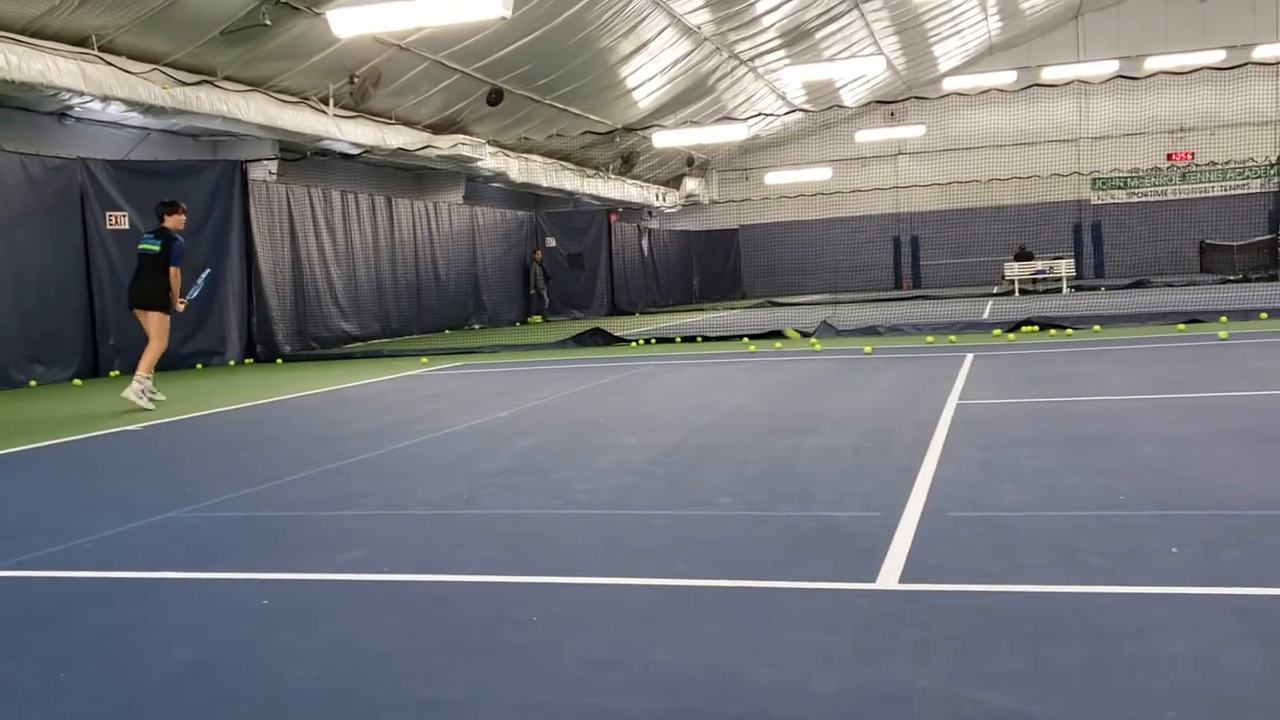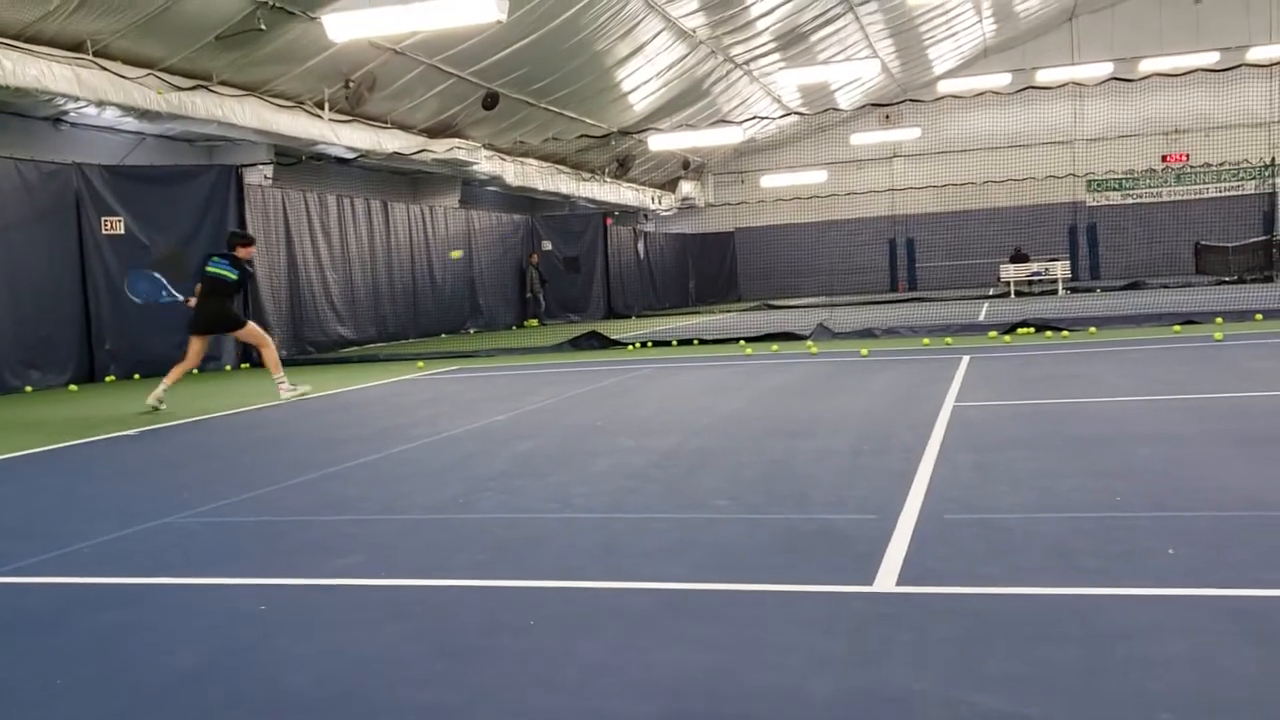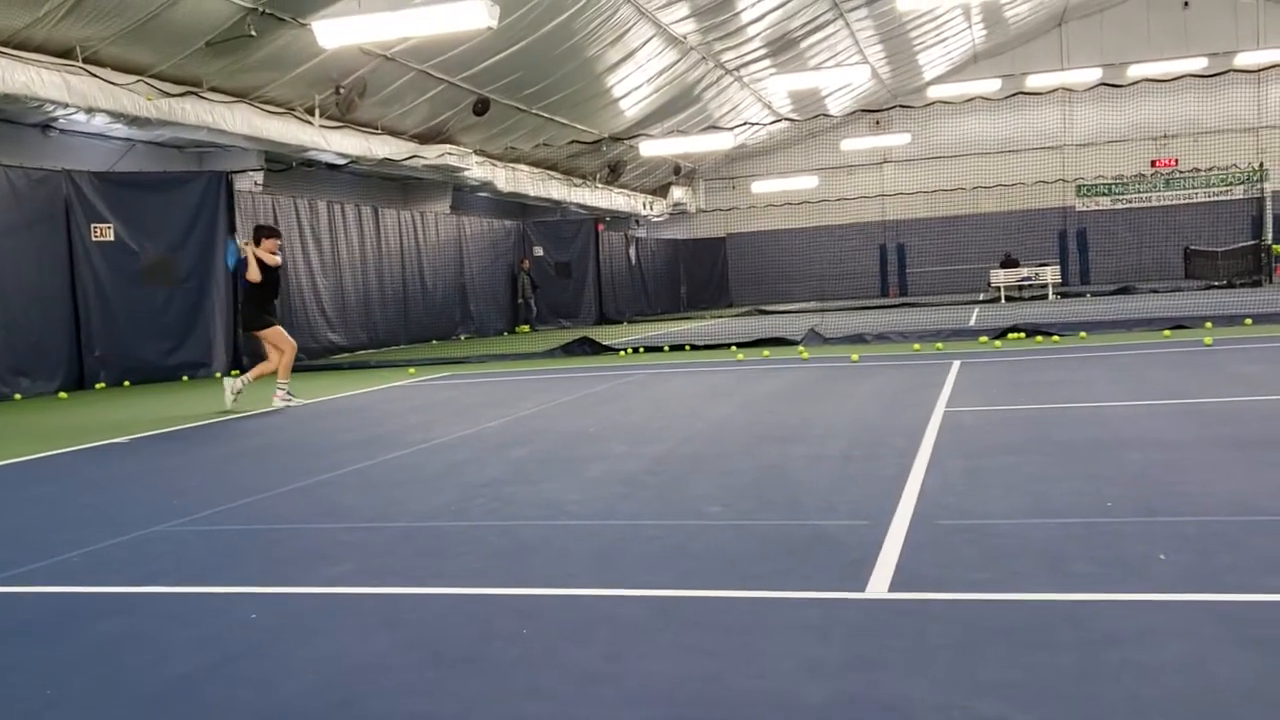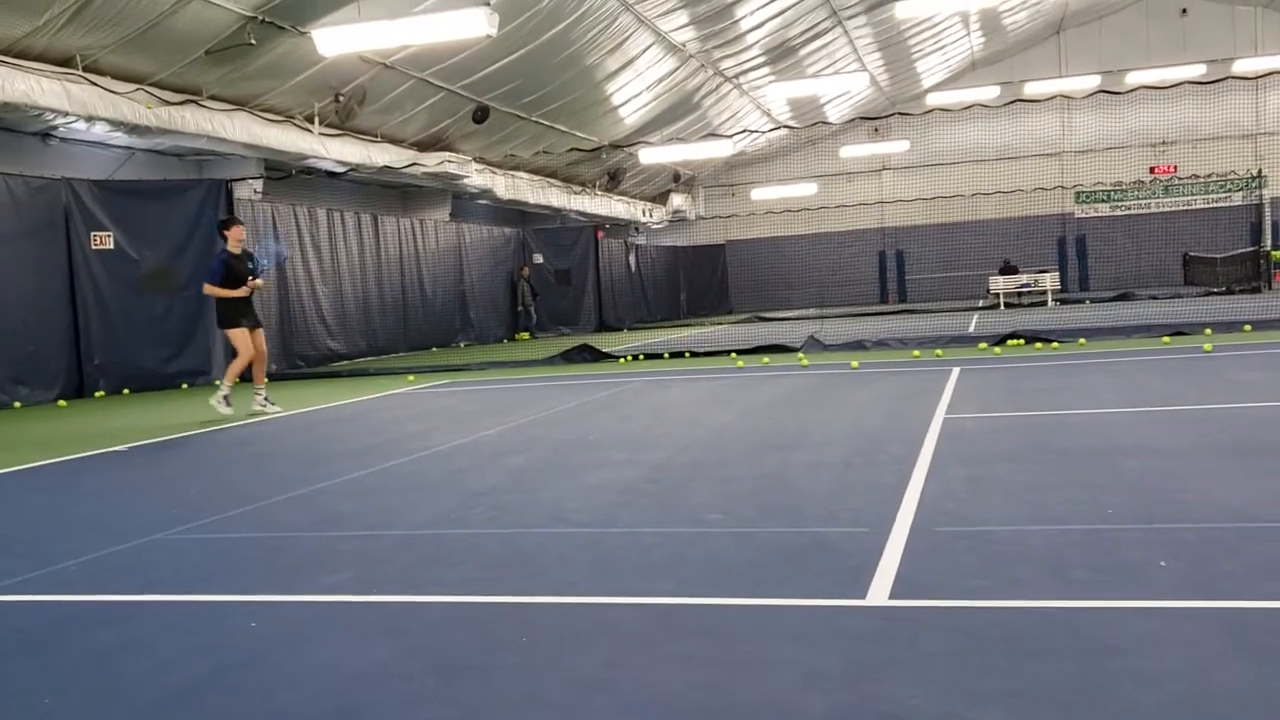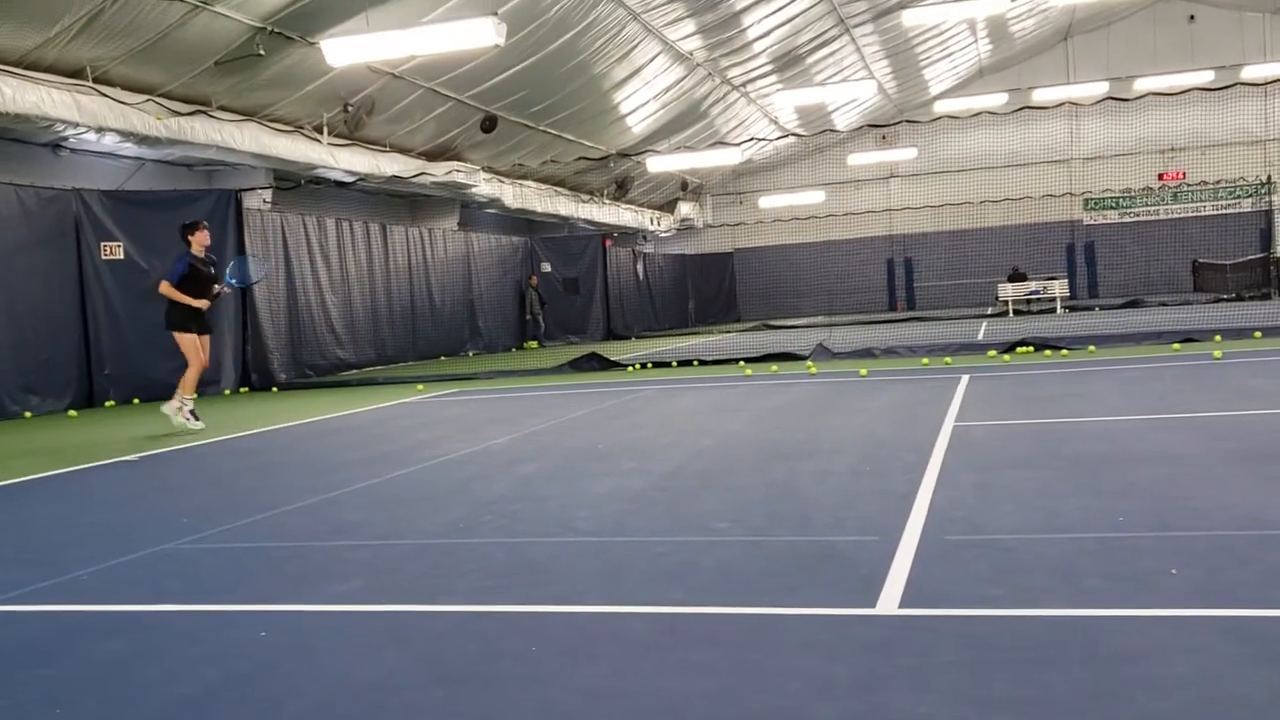
dt=0.5s
person 1, frame 1
left shoulder: (147, 237)
right shoulder: (175, 240)
right elbow: (173, 274)
left wrist: (171, 297)
right wrist: (176, 302)
left hip: (137, 291)
right hip: (154, 294)
left knee: (156, 340)
right knee: (158, 343)
left ankle: (145, 385)
right ankle: (135, 387)
person 1, frame 2
left shoulder: (210, 259)
right shoulder: (245, 271)
left elbow: (199, 289)
left hip: (201, 314)
right hip: (223, 314)
left knee: (190, 362)
right knee: (265, 342)
left ankle: (158, 393)
right ankle: (284, 387)
person 1, frame 3
left shoulder: (273, 256)
right shoulder: (248, 261)
left elbow: (274, 262)
right elbow: (255, 278)
left wrist: (254, 249)
right wrist: (249, 253)
left hip: (267, 313)
right hip: (255, 314)
left knee: (276, 361)
right knee: (290, 347)
left ankle: (236, 384)
right ankle: (281, 394)
person 1, frame 4
left shoulder: (249, 256)
right shoulder: (222, 260)
left elbow: (258, 284)
right elbow: (207, 289)
left wrist: (255, 283)
right wrist: (235, 292)
left hip: (248, 310)
right hip: (230, 312)
left knee: (262, 354)
right knee: (247, 354)
left ankle: (260, 399)
right ankle: (221, 395)
person 1, frame 5
left shoulder: (211, 261)
right shoulder: (184, 261)
right elbow: (163, 288)
left wrist: (218, 290)
right wrist: (193, 302)
left hip: (199, 317)
right hip: (181, 316)
left knee: (204, 362)
right knee: (198, 362)
left ankle: (173, 405)
right ankle: (186, 409)
